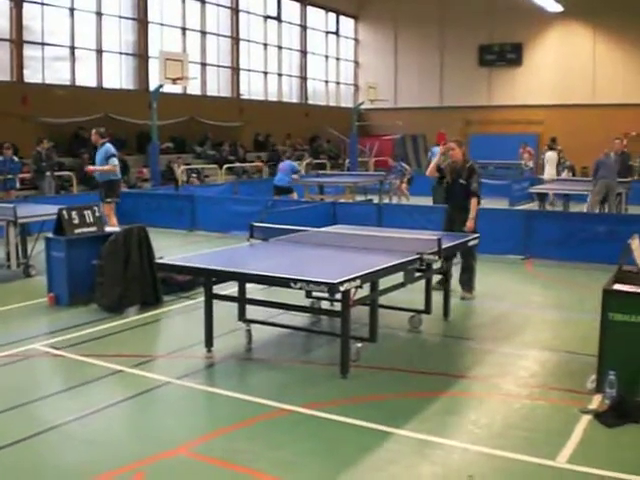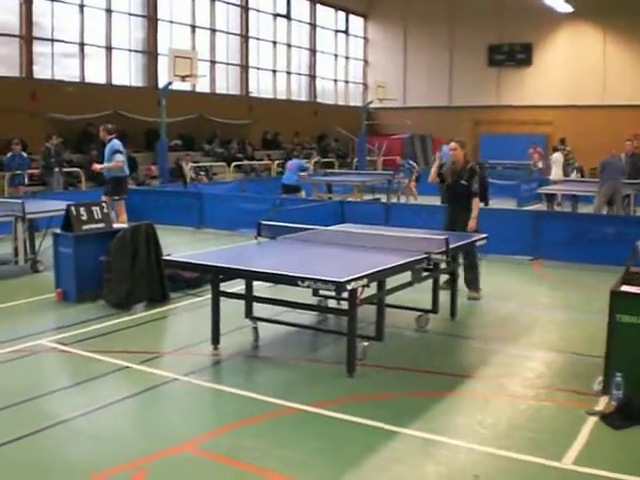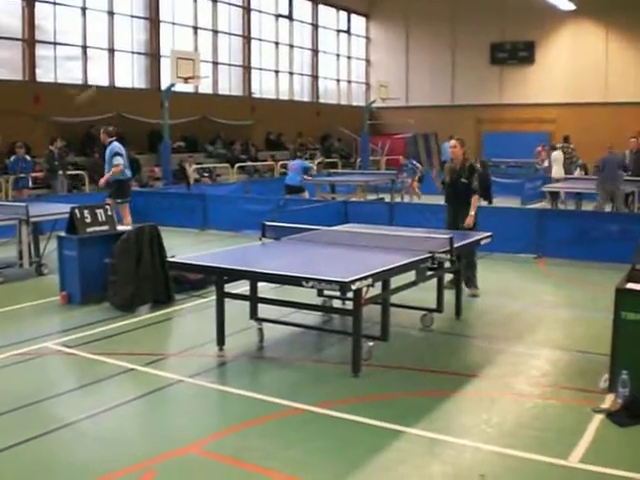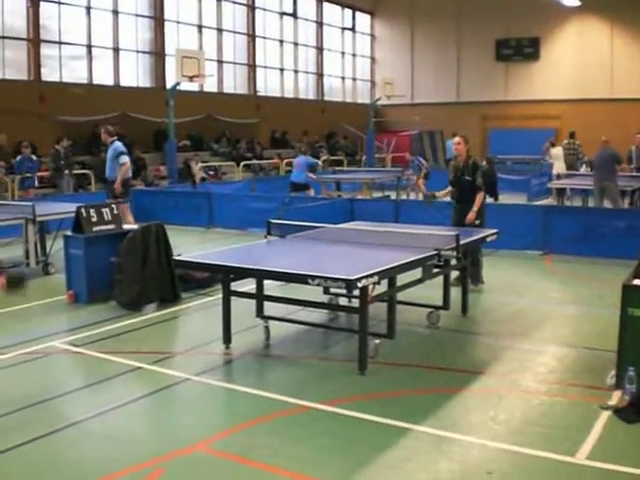
dt=0.2s
person 1, frame 1
left shoulder: (471, 169)
right shoulder: (448, 167)
left elbow: (474, 196)
right elbow: (430, 173)
left wrist: (472, 218)
right wrist: (439, 155)
left hip: (465, 215)
right hip: (451, 212)
left knee: (467, 252)
left ankle: (468, 288)
right ankle: (445, 280)
person 1, frame 2
left shoulder: (471, 170)
right shoulder: (448, 168)
left elbow: (476, 196)
right elbow: (432, 180)
left wrist: (474, 218)
right wrist: (437, 162)
left hip: (466, 214)
right hip: (451, 212)
left knee: (469, 251)
left ankle: (474, 288)
right ankle: (452, 280)
person 1, frame 3
left shoulder: (470, 168)
right shoulder: (448, 167)
left elbow: (475, 194)
right elbow: (445, 188)
left wrist: (472, 214)
left hip: (466, 212)
right hip: (451, 210)
left knee: (467, 249)
left ankle: (472, 285)
person 1, frame 4
left shoulder: (474, 165)
right shoulder: (453, 165)
left elbow: (480, 191)
left wrist: (474, 211)
right wrist: (443, 193)
left hip: (473, 209)
right hip: (458, 207)
left knee: (473, 246)
left ankle: (476, 280)
